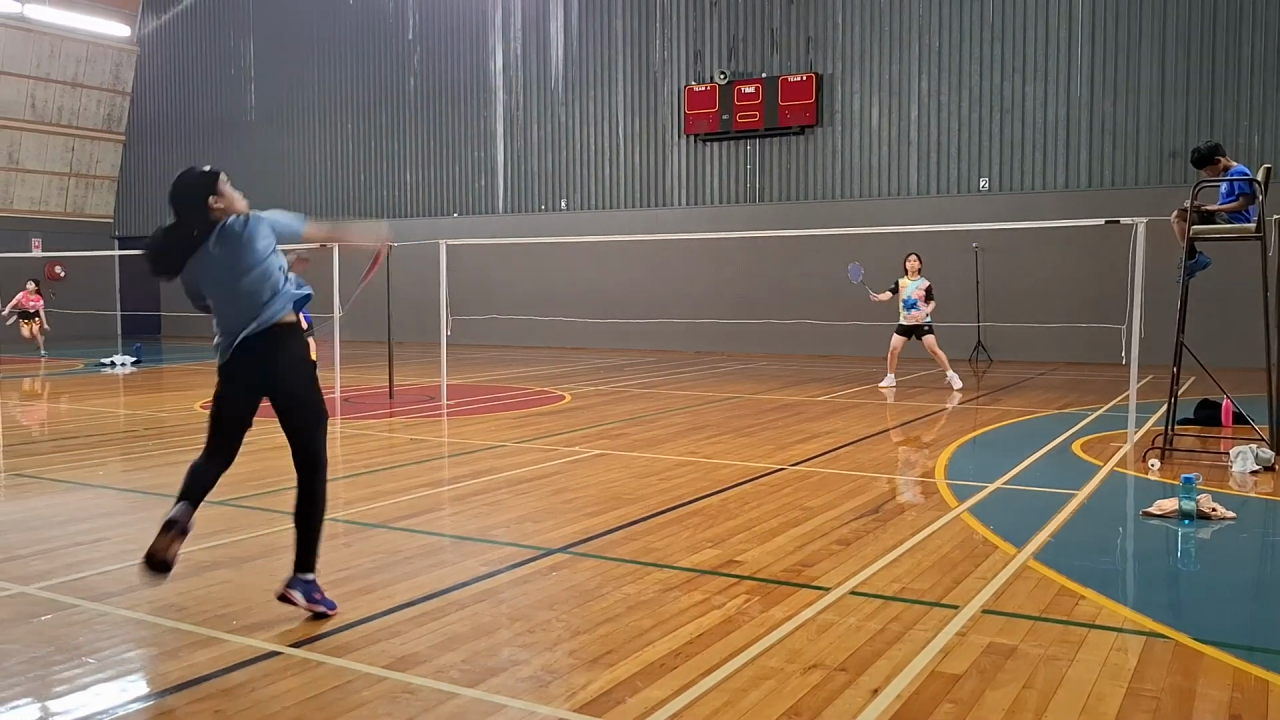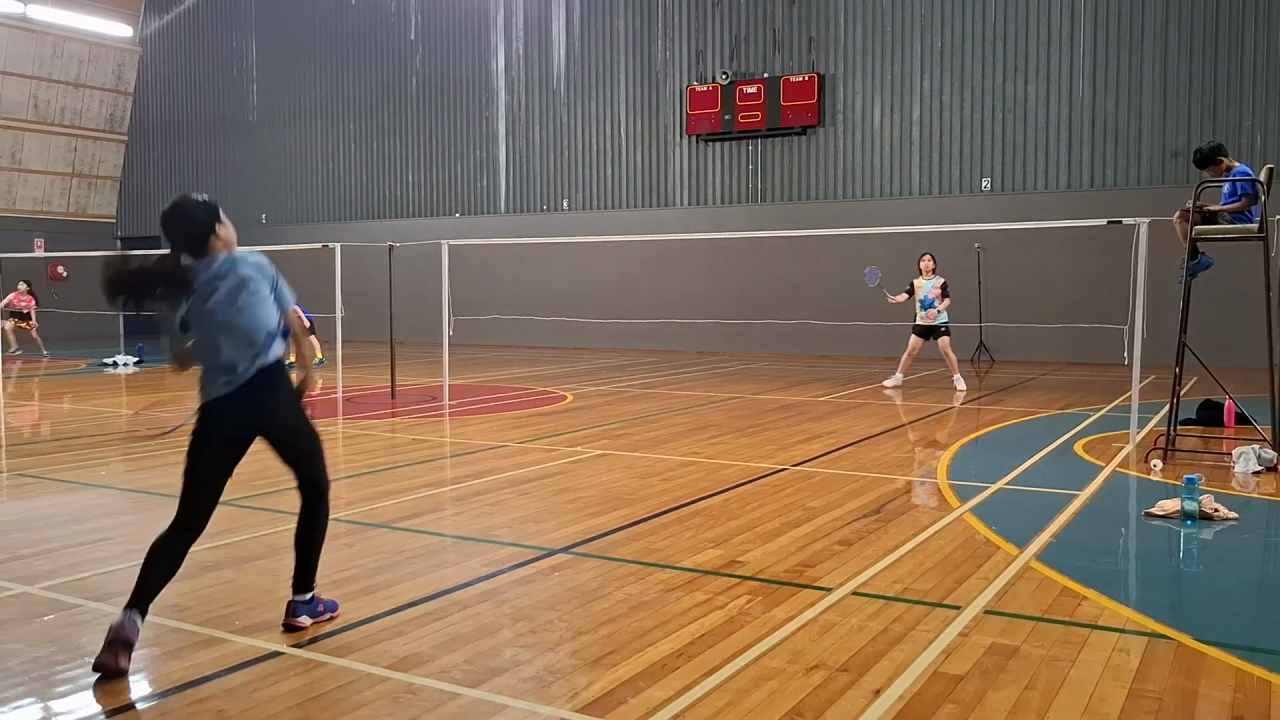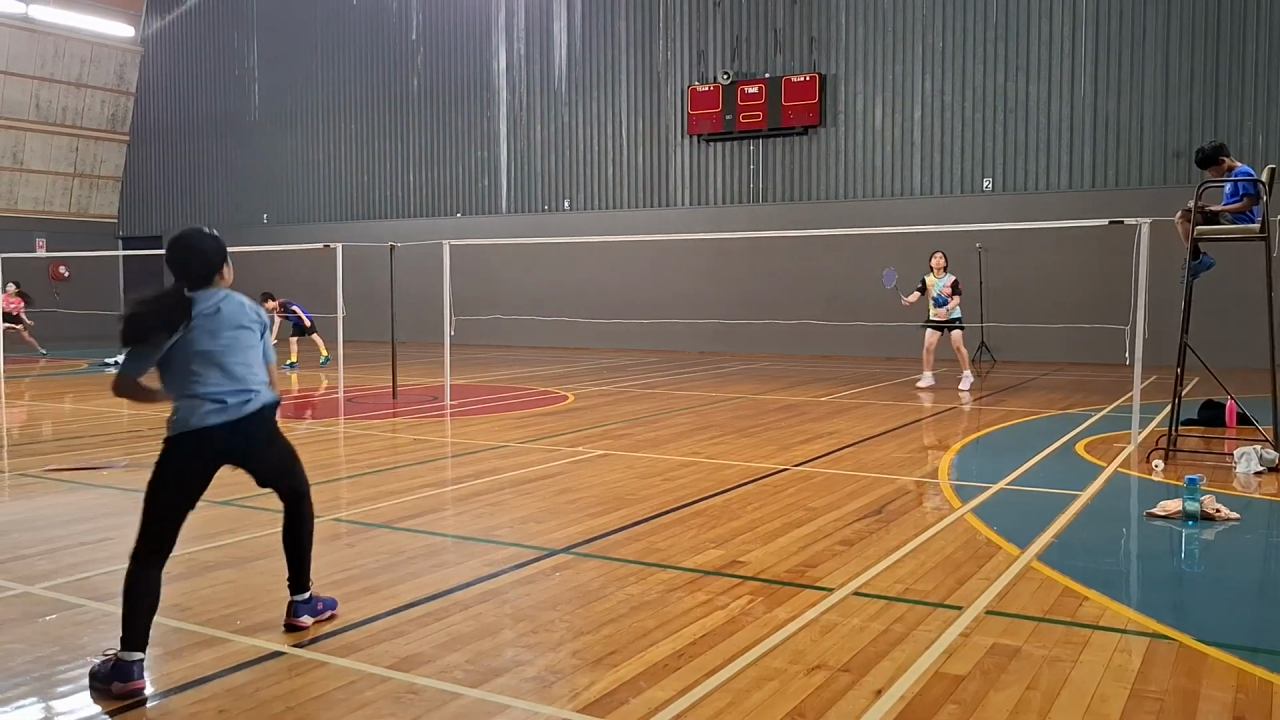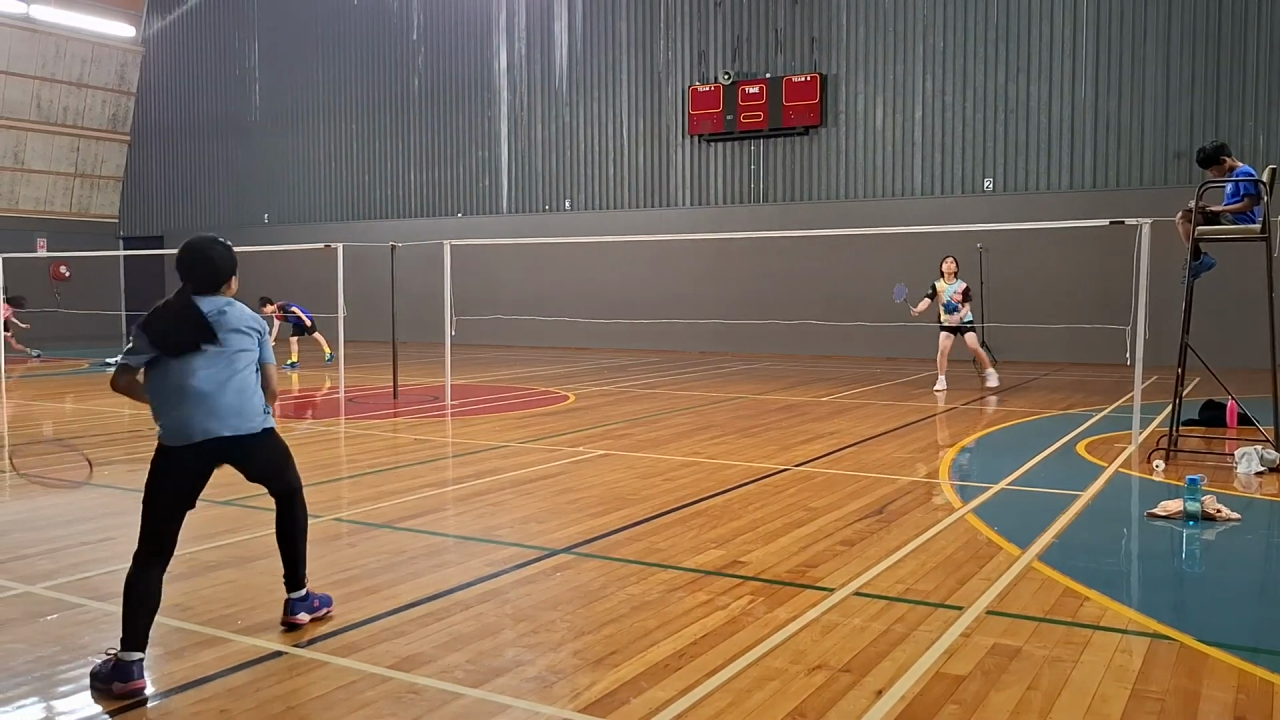
dt=0.1s
person 1, frame 1
left shoulder: (192, 265)
right shoulder: (254, 224)
right elbow: (312, 231)
left hip: (234, 363)
right hip: (278, 349)
left knee: (215, 456)
right knee: (311, 463)
left ankle: (179, 516)
right ankle: (303, 578)
person 1, frame 2
left shoulder: (177, 291)
right shoulder: (254, 264)
left elbow: (185, 357)
right elbow: (296, 325)
right wrist: (308, 369)
left hip: (218, 406)
right hip: (269, 390)
left knee: (188, 524)
right knee: (315, 490)
left ankle: (129, 625)
right ankle: (302, 603)
person 1, frame 3
left shoulder: (161, 322)
right shoulder: (245, 309)
left elbow: (126, 384)
right elbow: (270, 372)
left hip: (190, 437)
right hip: (251, 424)
left knee: (150, 548)
right knee: (297, 498)
left ankle: (127, 664)
right ankle: (301, 601)
person 1, frame 4
left shoulder: (157, 322)
right shoulder: (248, 320)
left elbow: (122, 382)
right elbow: (268, 385)
left hip: (182, 440)
right hip: (249, 430)
left knee: (153, 552)
right knee: (289, 496)
left ankle: (129, 662)
right ankle: (298, 598)
